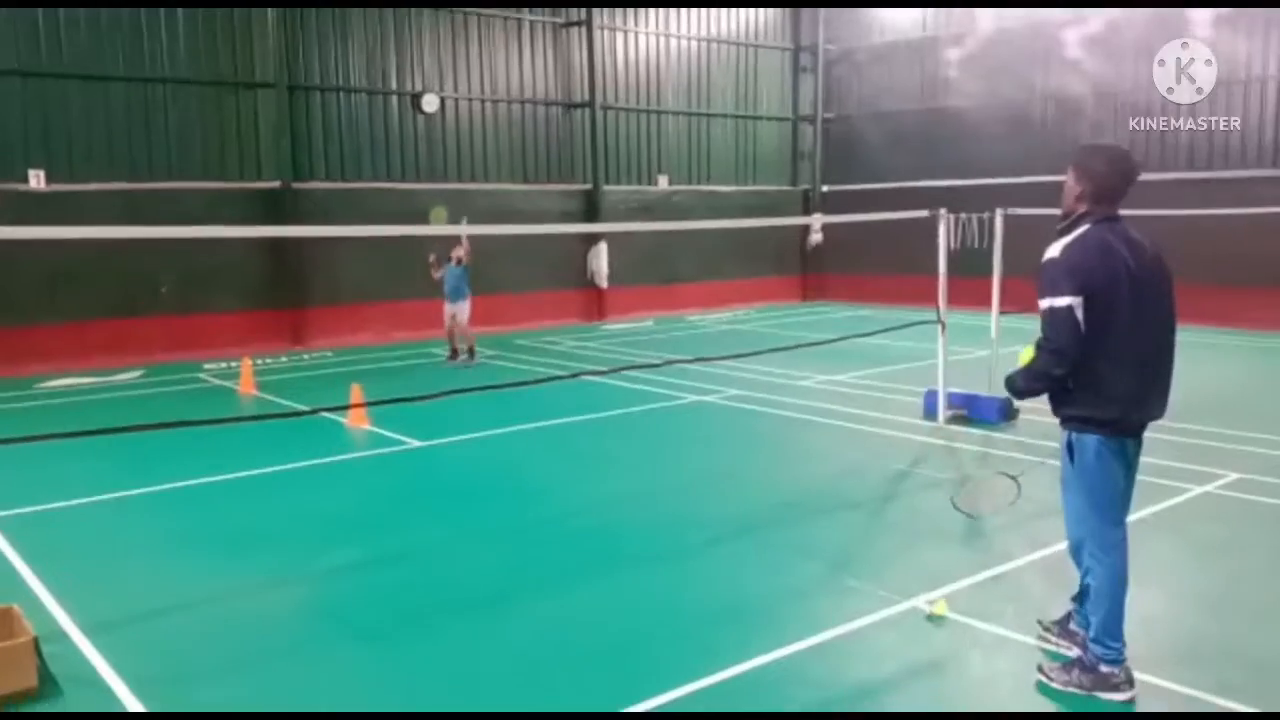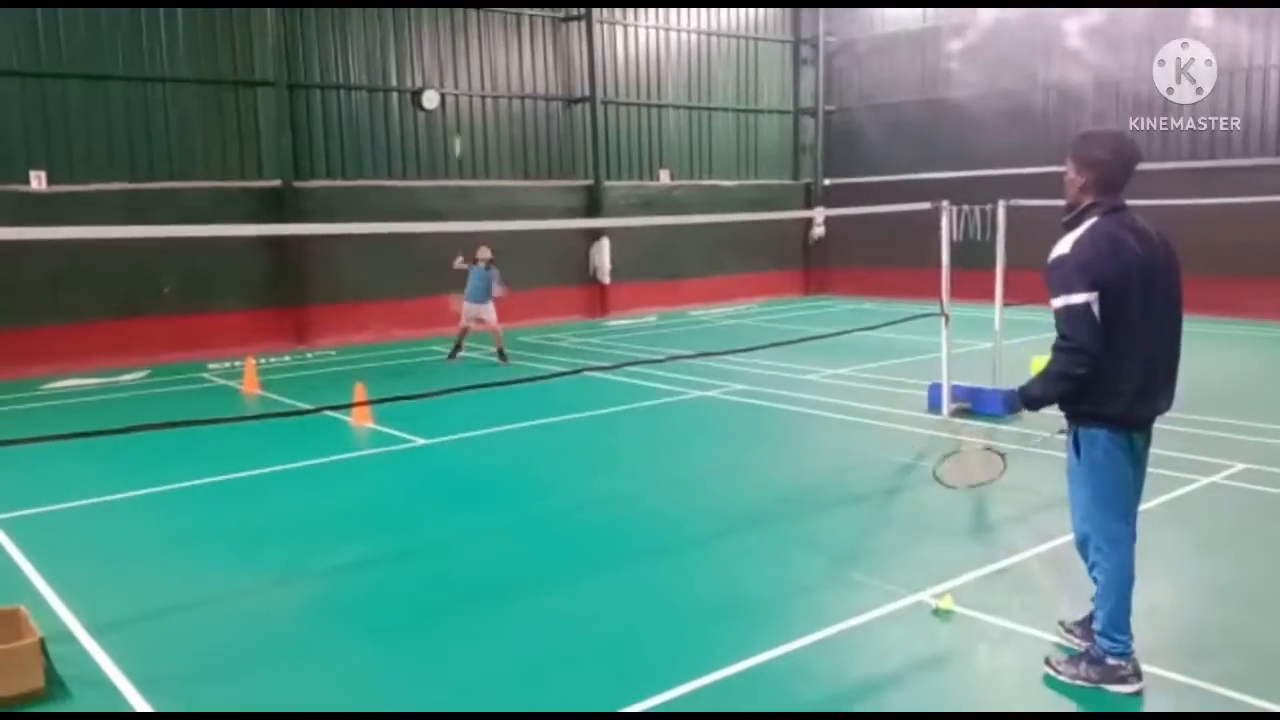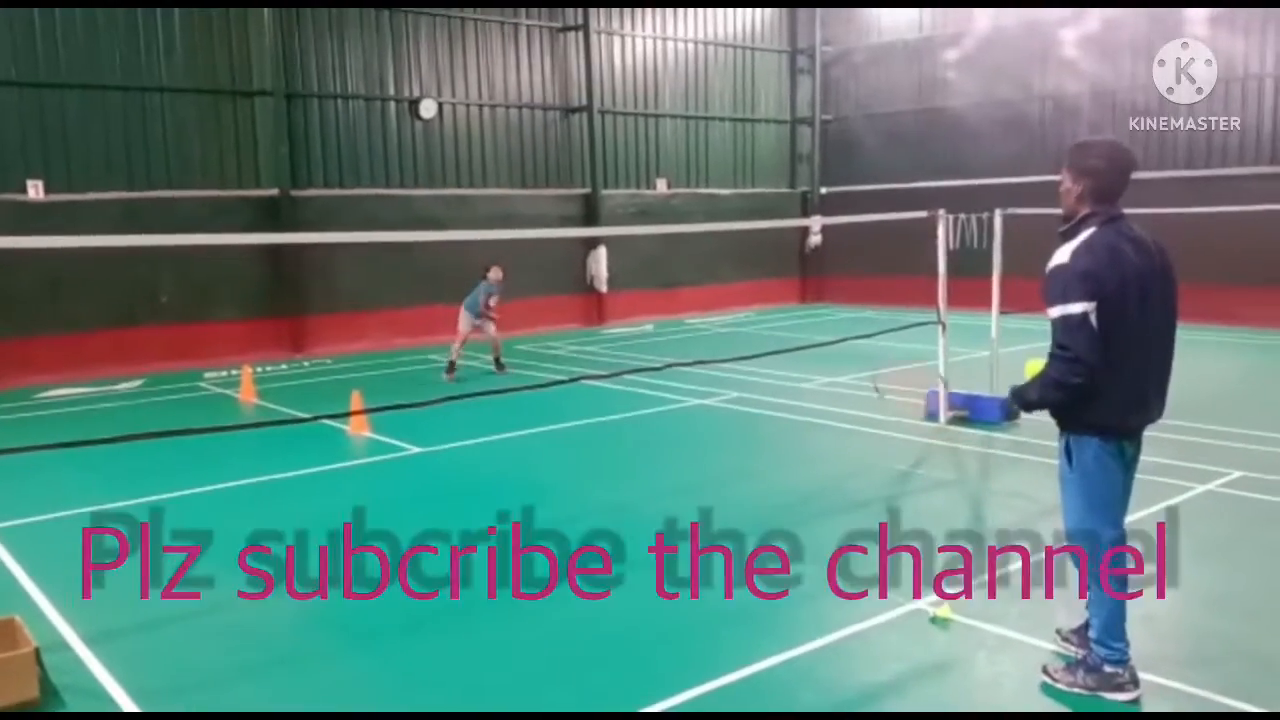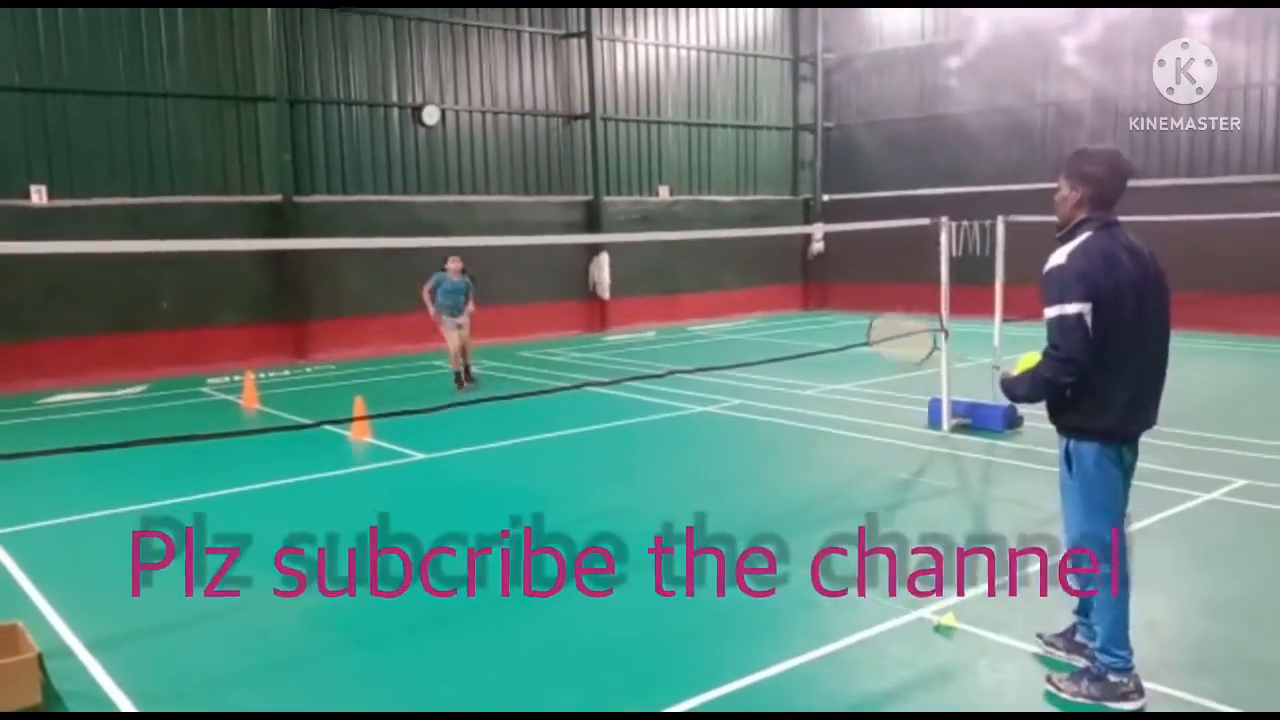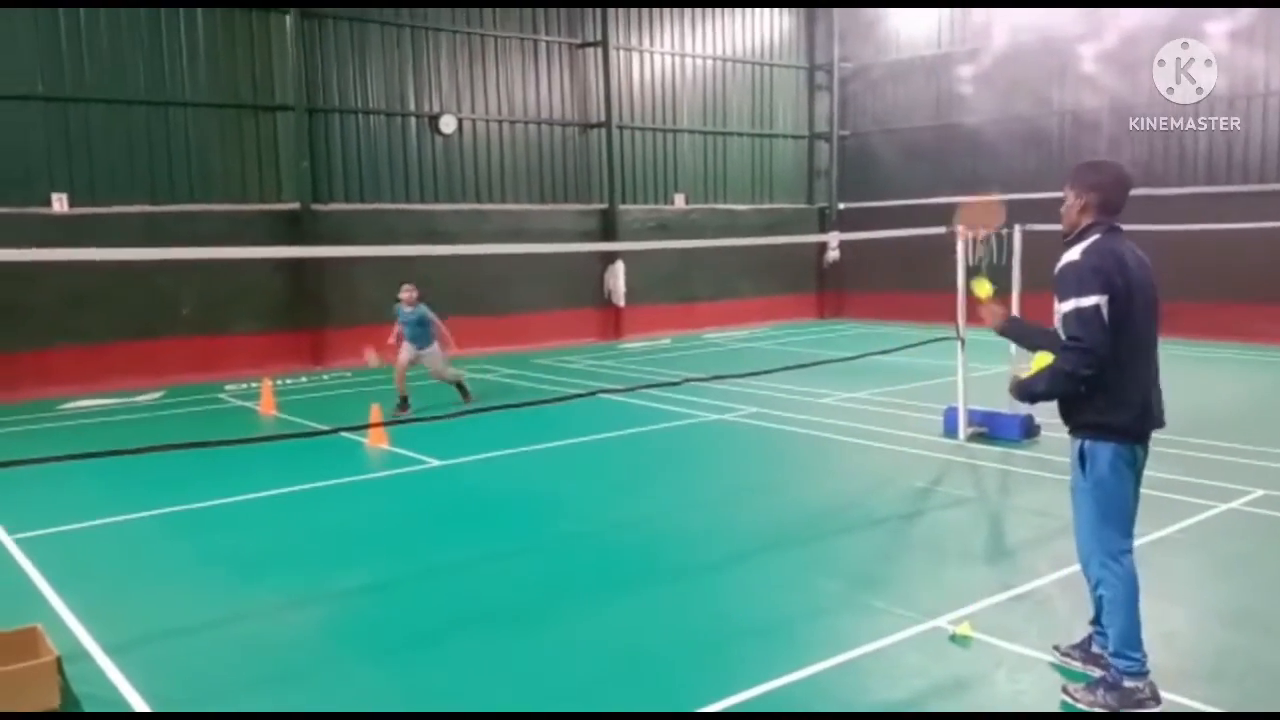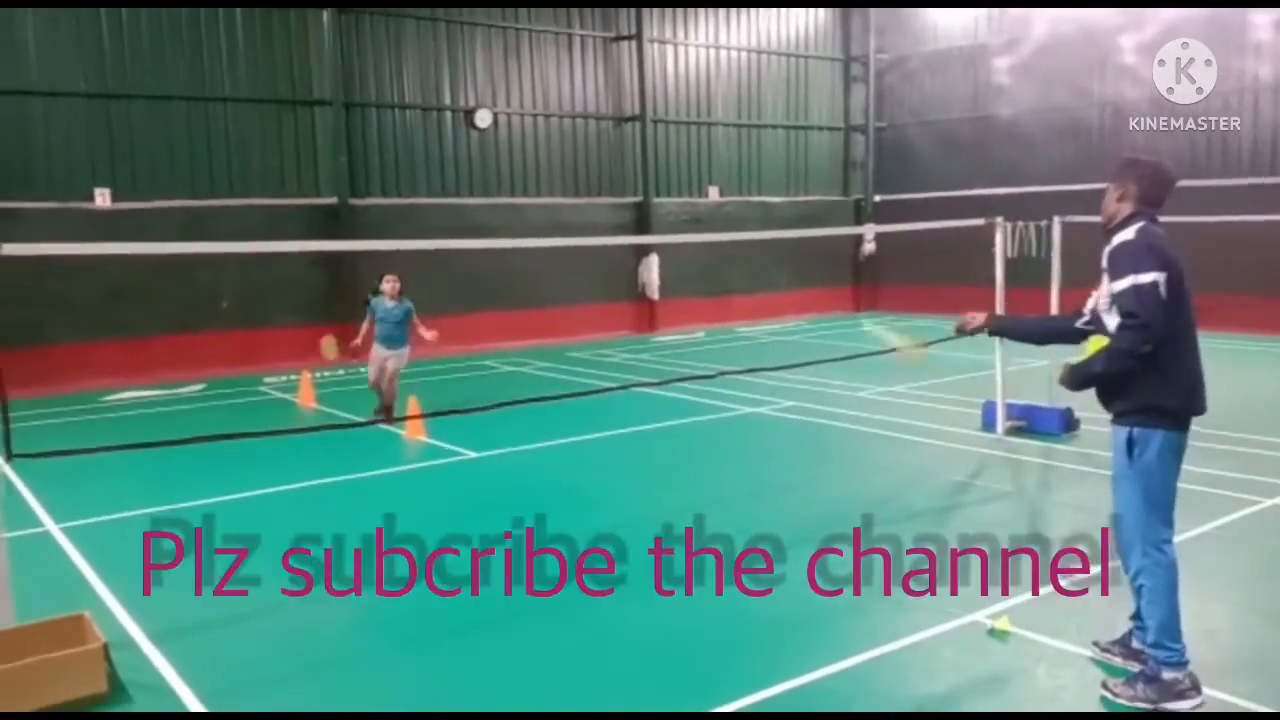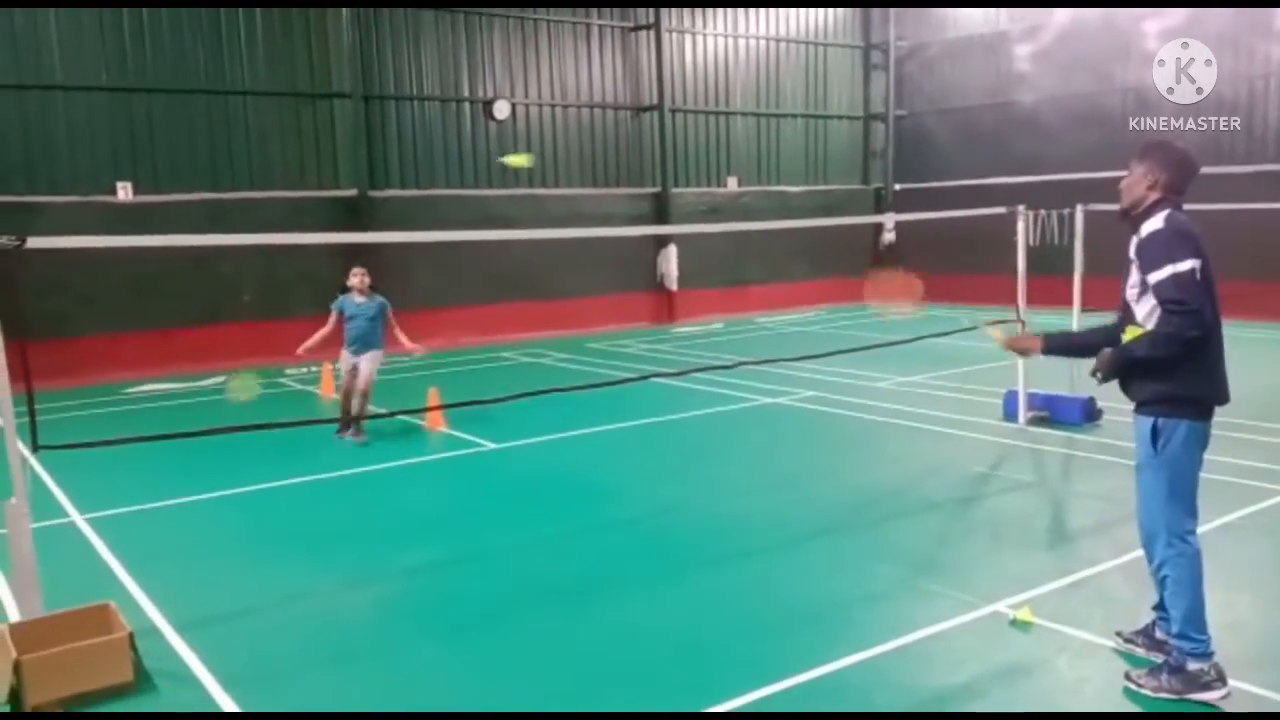
dt=0.4s
person 1, frame 1
left shoulder: (1069, 256)
right shoulder: (1143, 252)
left elbow: (1059, 350)
right elbow: (1151, 336)
left wrist: (1020, 381)
left hip: (1093, 417)
right hip: (1131, 410)
left knee: (1096, 534)
right knee: (1099, 528)
left ankle: (1106, 663)
right ankle: (1084, 621)
person 1, frame 2
left shoulder: (1078, 250)
right shoulder: (1152, 240)
left elbow: (1078, 350)
right elbow: (1156, 327)
left wrist: (1034, 393)
left hip: (1101, 413)
right hip: (1141, 405)
left knee: (1101, 530)
right knee: (1114, 525)
left ankle: (1113, 657)
right ankle: (1104, 622)
person 1, frame 3
left shoulder: (1076, 260)
right shoulder: (1147, 249)
left elbow: (1074, 360)
right elbow: (1150, 337)
left wrist: (1029, 395)
left hip: (1092, 422)
right hip: (1132, 413)
left knee: (1093, 538)
right knee: (1103, 532)
left ankle: (1110, 665)
right ankle: (1099, 628)
person 1, frame 4
left shoulder: (1072, 263)
right shoulder: (1139, 256)
left elbow: (1066, 360)
right elbow: (1141, 343)
left wrist: (1017, 386)
left hip: (1090, 426)
right hip: (1127, 417)
left knee: (1095, 546)
right knee: (1095, 539)
left ankle: (1115, 673)
right ankle: (1087, 632)
person 1, frame 5
left shoulder: (1083, 262)
right shoulder: (1129, 257)
left elbow: (1082, 357)
left wrist: (1029, 386)
right wrist: (1013, 326)
left hip: (1103, 426)
right hip: (1131, 419)
left knee: (1104, 547)
right knee: (1106, 542)
left ankle: (1130, 680)
right ankle: (1105, 642)
person 1, frame 6
left shoulder: (1133, 245)
right shoulder: (1141, 247)
left elbow: (1141, 334)
right elbow: (1079, 325)
left wrist: (1082, 374)
right wrist: (994, 323)
left hip: (1148, 413)
right hip: (1154, 410)
left knee: (1144, 538)
right knee: (1139, 532)
left ankle: (1169, 672)
right ankle: (1146, 636)
person 1, frame 7
left shoulder: (1164, 233)
right shoulder: (1157, 237)
left elbow: (1187, 322)
right elbow: (1131, 327)
left wrist: (1122, 359)
right wrist: (1046, 342)
left hip: (1173, 404)
right hip: (1170, 401)
left knee: (1167, 528)
right knee: (1163, 524)
left ankle: (1194, 663)
right ankle: (1171, 627)
